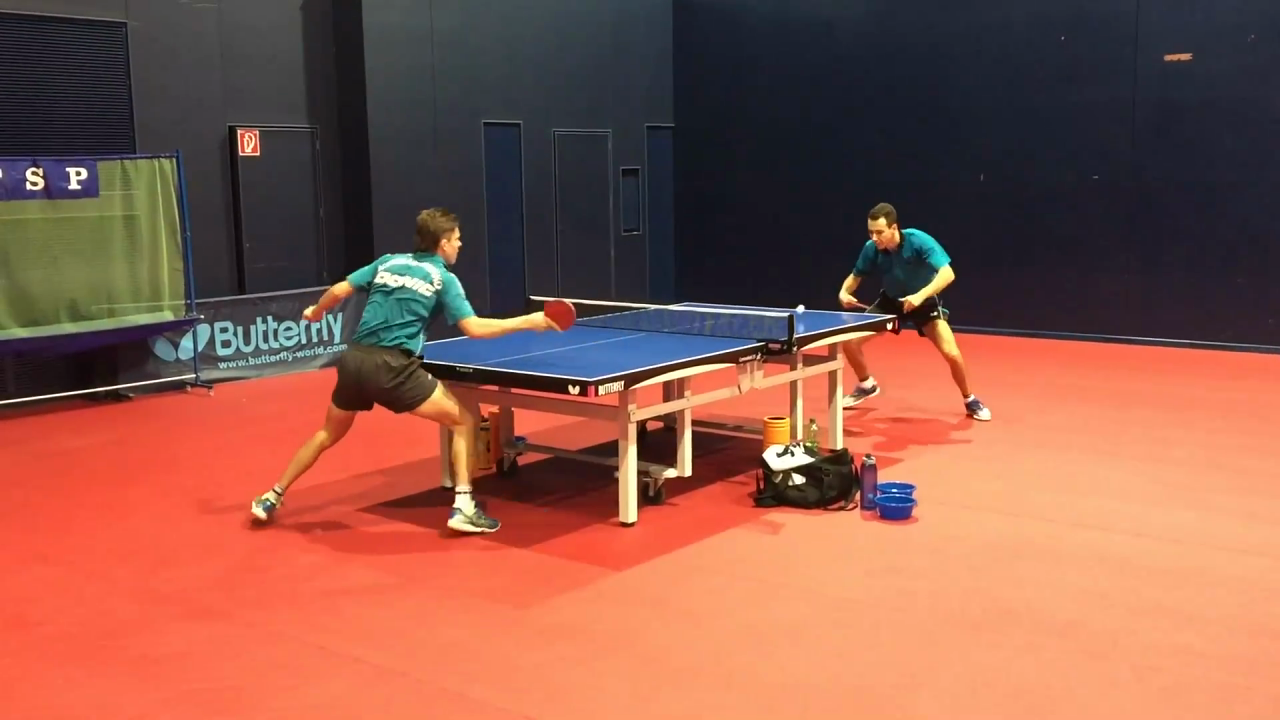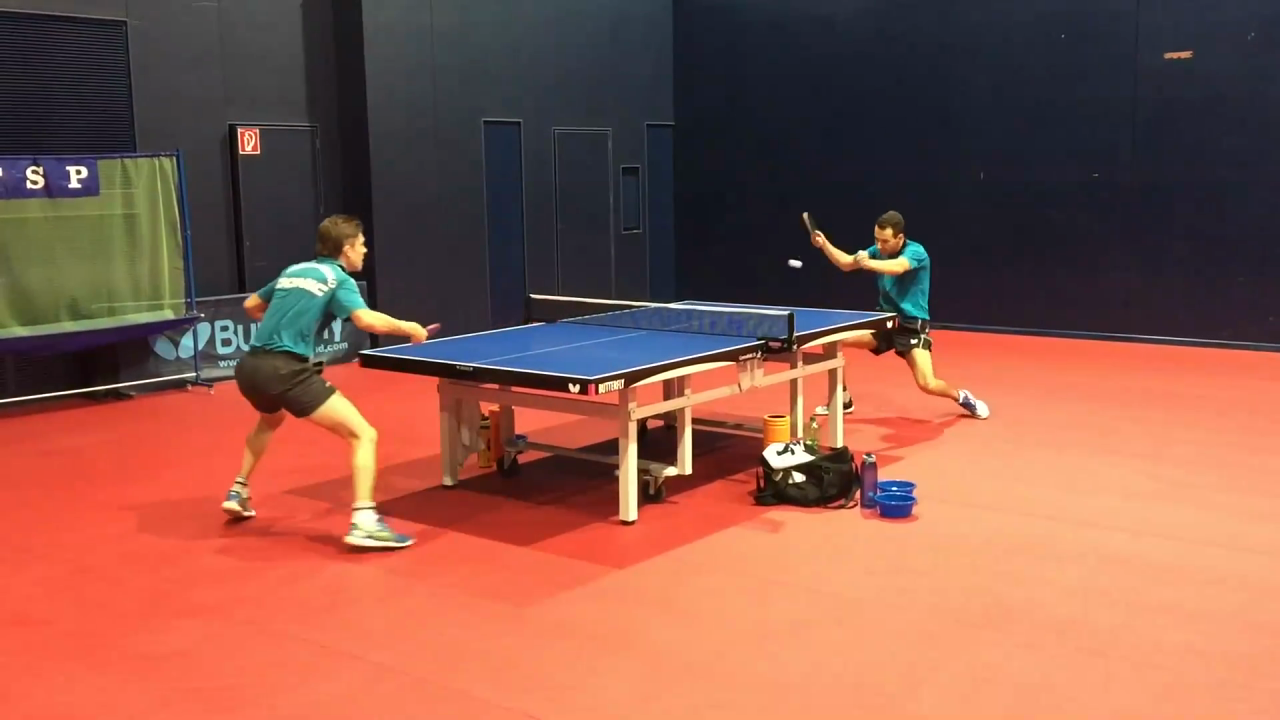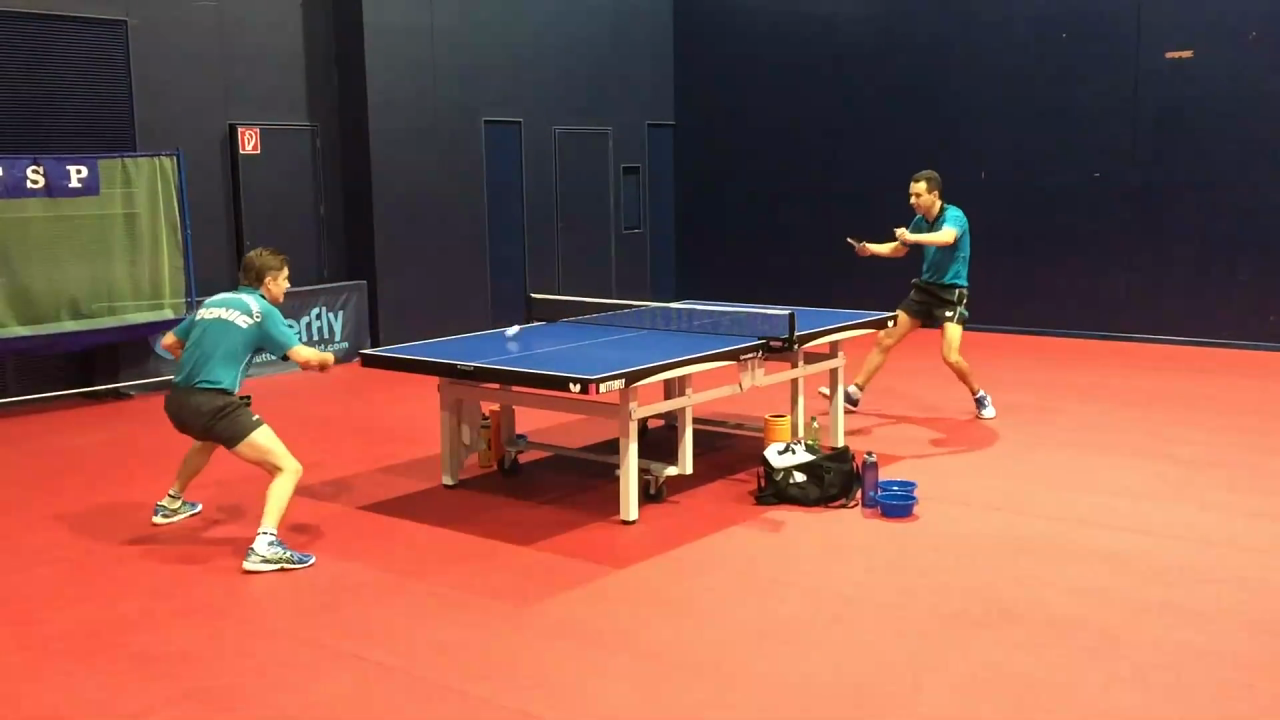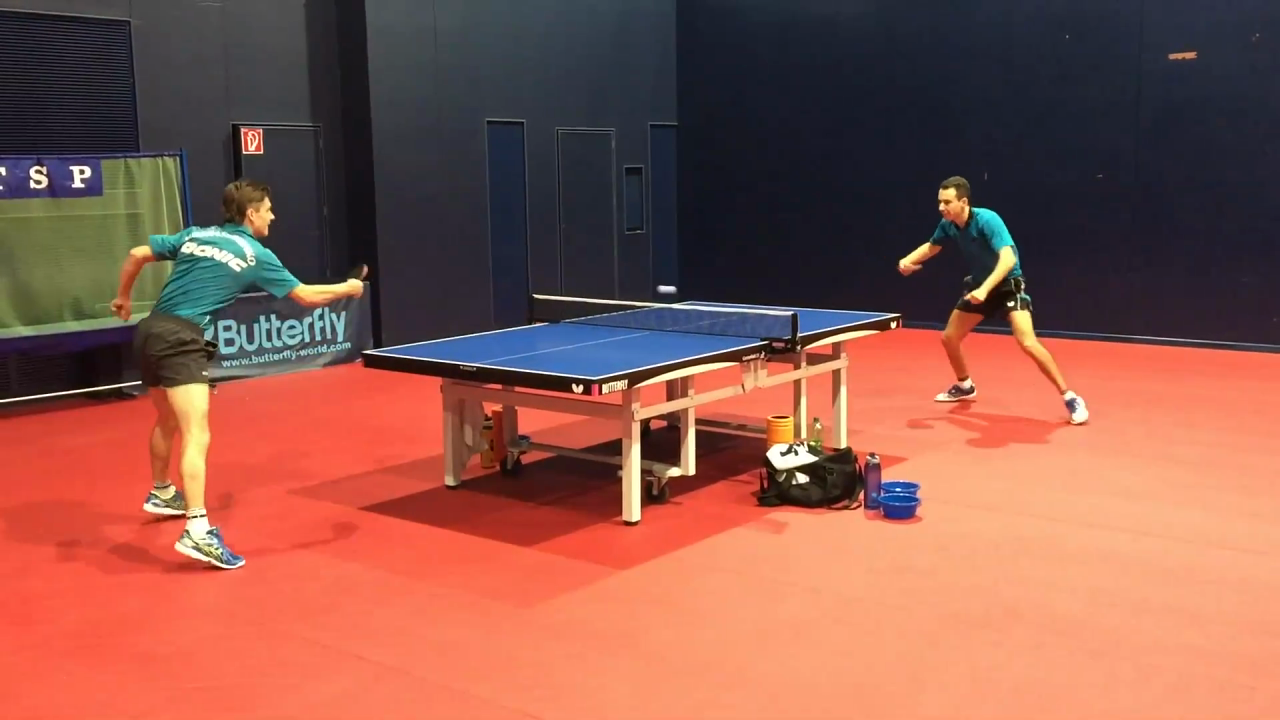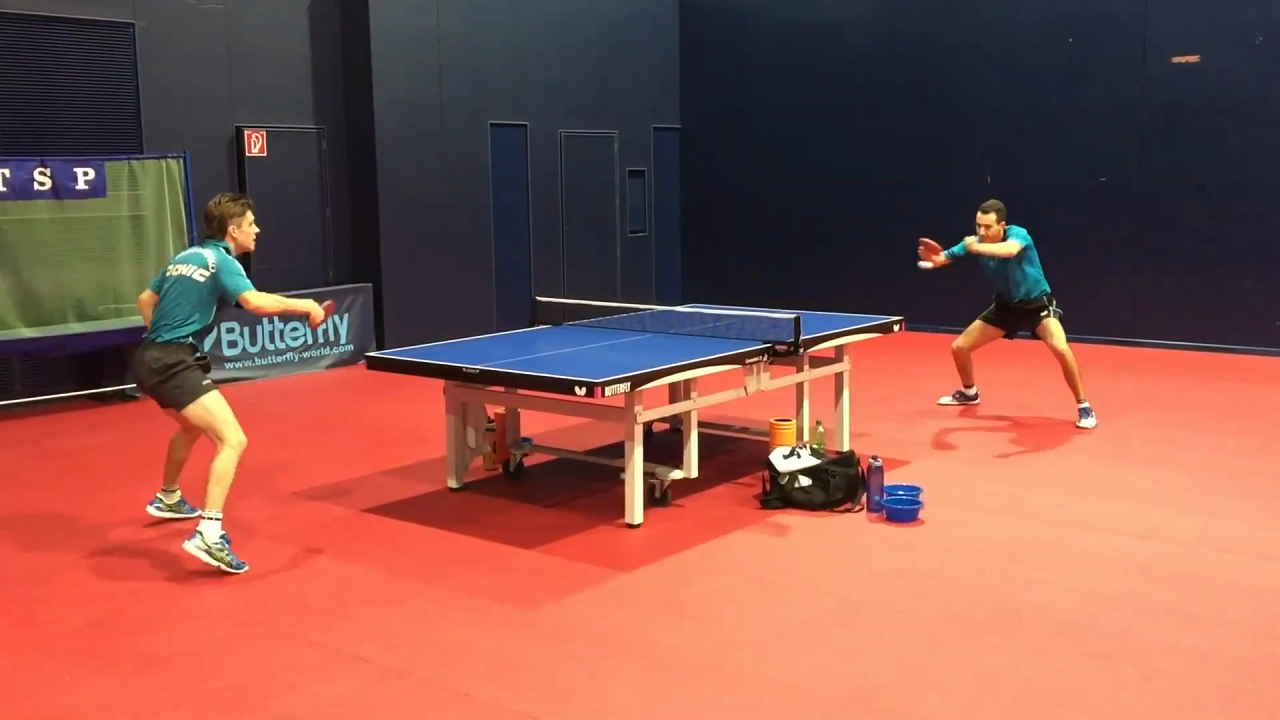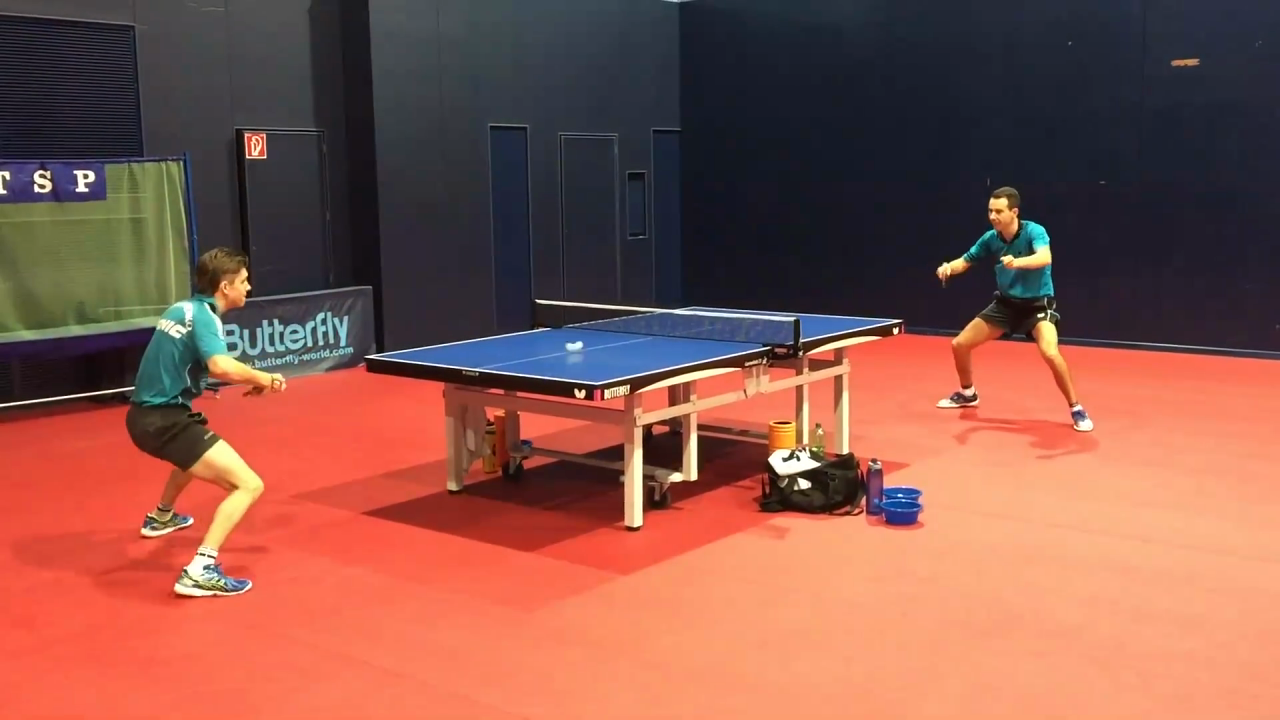
dt=0.3s
person 1, frame 1
left shoulder: (387, 263)
right shoulder: (444, 279)
left elbow: (339, 291)
right elbow: (473, 328)
left wrist: (316, 311)
right wrist: (528, 322)
left hip: (355, 360)
right hip: (394, 367)
left knee: (330, 434)
right knee: (461, 419)
left ankle: (272, 498)
right ankle: (464, 507)
person 1, frame 2
left shoulder: (293, 271)
right shoulder: (338, 280)
left elbow: (251, 305)
right elbow: (368, 320)
right wrist: (408, 328)
left hip: (250, 367)
right hip: (287, 371)
left knee: (269, 421)
right knee: (363, 435)
left ankle: (238, 493)
right ankle: (364, 521)
person 1, frame 3
left shoulder: (210, 304)
right shoulder: (263, 312)
left elbow: (169, 343)
right elbow: (303, 357)
right wrist: (326, 358)
left hip: (177, 400)
right hip: (215, 404)
left knee: (207, 440)
right knee: (289, 469)
left ankle: (171, 503)
right ankle: (264, 546)
person 1, frame 4
left shoulder: (195, 235)
right shoulder: (256, 255)
left elbow: (137, 256)
right elbow: (304, 297)
left wrist: (124, 296)
right wrist: (347, 288)
left hip: (151, 330)
right hip: (178, 340)
left knee: (166, 420)
right knee: (197, 438)
left ankle: (162, 494)
right ankle: (197, 531)
person 1, frame 5
left shoulder: (185, 257)
right shoulder: (222, 262)
left elbow: (146, 300)
right elbow: (255, 301)
right wrist: (305, 305)
left hip: (150, 358)
right hip: (173, 362)
left knee: (193, 425)
right knee: (233, 442)
left ankle: (166, 498)
right ankle: (210, 535)
person 1, frame 6
left shoulder: (182, 309)
right shoulder: (204, 317)
right elbow: (221, 365)
left wrist: (250, 378)
right wrist: (261, 377)
left hip: (143, 416)
right hip: (165, 422)
left knee: (198, 450)
right knee: (248, 485)
left ankle: (160, 517)
right ankle: (201, 569)
person 2, frame 1
left shoulder: (920, 241)
right shoulder: (871, 248)
left elbow: (947, 274)
right elbow: (855, 277)
left wrist: (920, 295)
right wrist: (844, 293)
left hip: (924, 303)
right hip: (891, 301)
left knee: (951, 353)
right knee: (850, 342)
left ankle: (970, 401)
right ankle: (866, 385)
person 2, frame 2
left shoulder: (915, 251)
right shoulder: (878, 250)
left elbow: (897, 268)
right elbow: (848, 262)
left wrist: (867, 263)
right wrist: (825, 245)
left hip: (911, 326)
left knee: (927, 384)
left ankle: (962, 398)
right ankle: (843, 400)
person 2, frame 3
left shoulder: (953, 216)
right shoulder: (919, 221)
left elbow: (947, 237)
right elbow: (896, 249)
left wrist: (912, 238)
right wrist: (870, 249)
left hip: (952, 293)
right hip: (924, 290)
left knee: (950, 357)
right knee: (885, 341)
left ankle: (980, 396)
right ankle: (853, 394)
person 2, frame 4
left shoulder: (987, 220)
right shoulder: (947, 225)
left elbow: (1008, 258)
right elbow: (932, 247)
left wrist: (985, 289)
right wrist: (908, 260)
left hip: (1008, 286)
right hip: (978, 286)
left knee: (1028, 344)
right knee: (948, 338)
left ankle: (1069, 397)
right ankle: (964, 386)
person 2, frame 5
left shoulder: (1018, 234)
right shoulder: (976, 241)
left elbow: (1009, 250)
right elbow: (942, 258)
left wrist: (979, 248)
right wrist: (930, 256)
left hip: (1037, 304)
right hip: (1005, 306)
left knee: (1061, 350)
right knee: (959, 347)
left ankle: (1083, 406)
right ankle: (969, 393)
person 2, frame 6
left shoulder: (1034, 231)
right shoulder: (990, 238)
left elbow: (1045, 259)
right elbow: (965, 262)
left wrist: (1017, 262)
right wrist: (948, 267)
left hip: (1037, 304)
right hip: (1005, 303)
left knee: (1050, 354)
right knee: (959, 344)
left ankle: (1076, 409)
right ankle: (967, 393)
